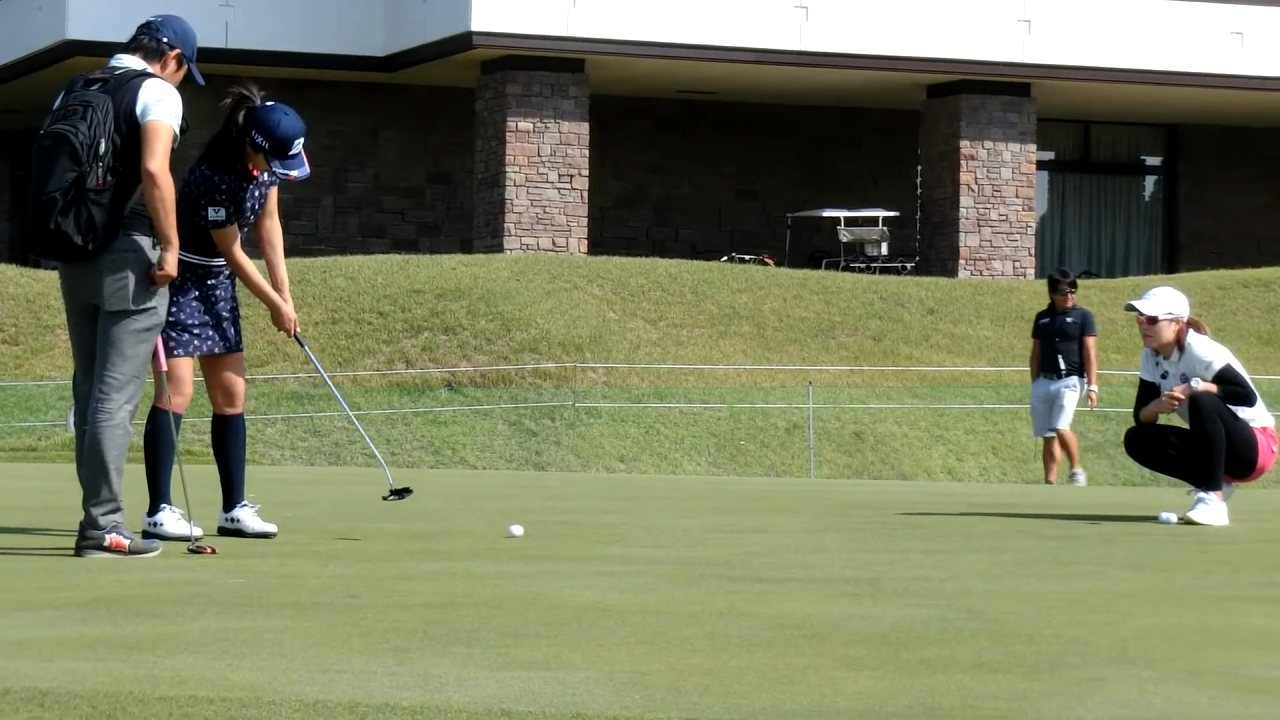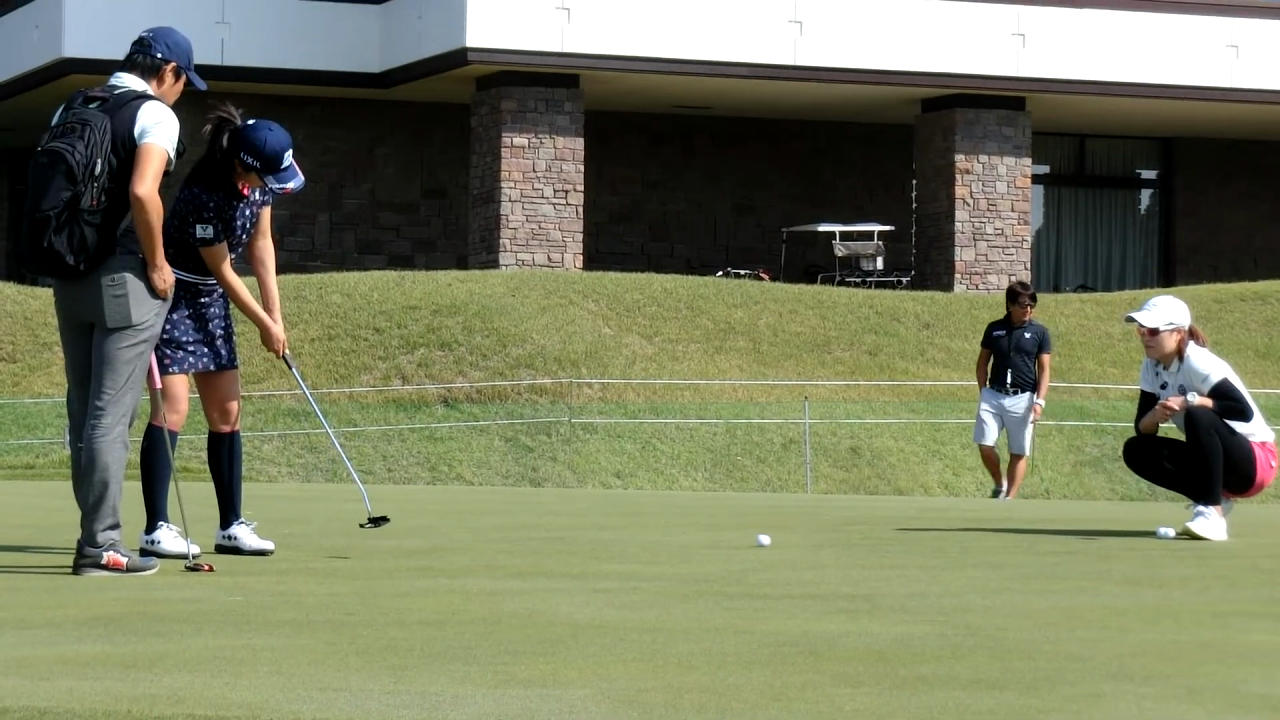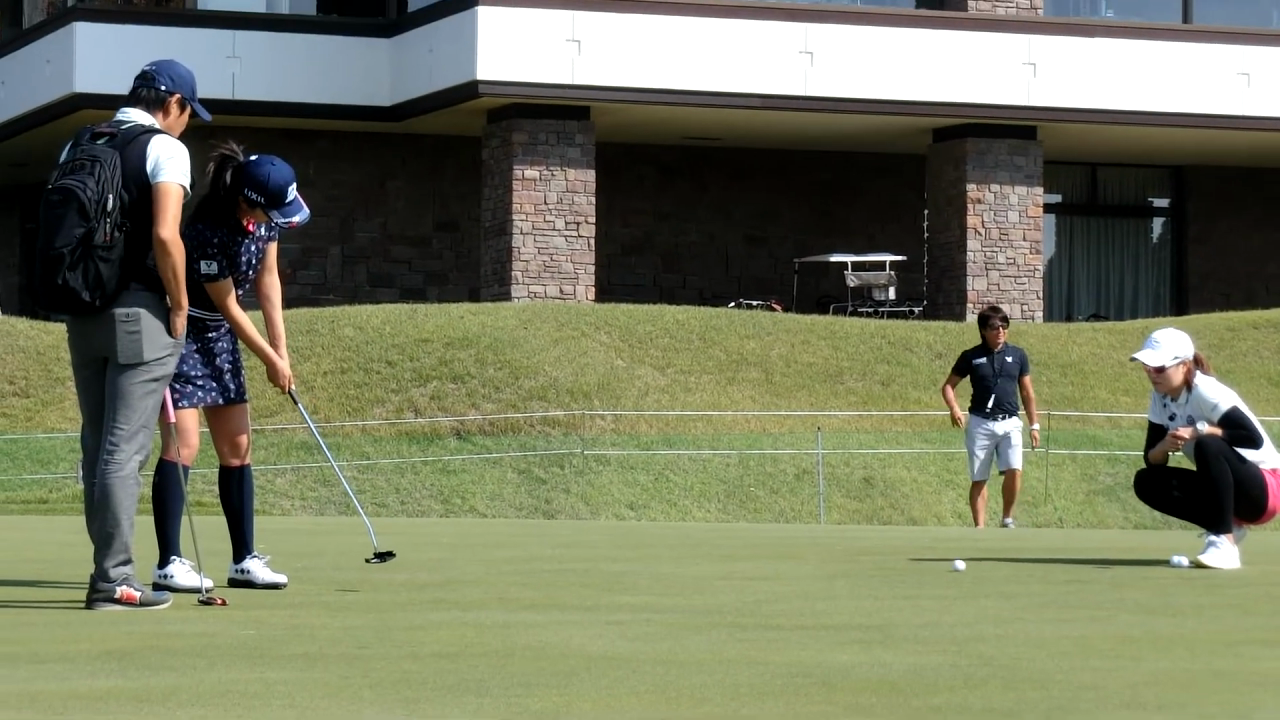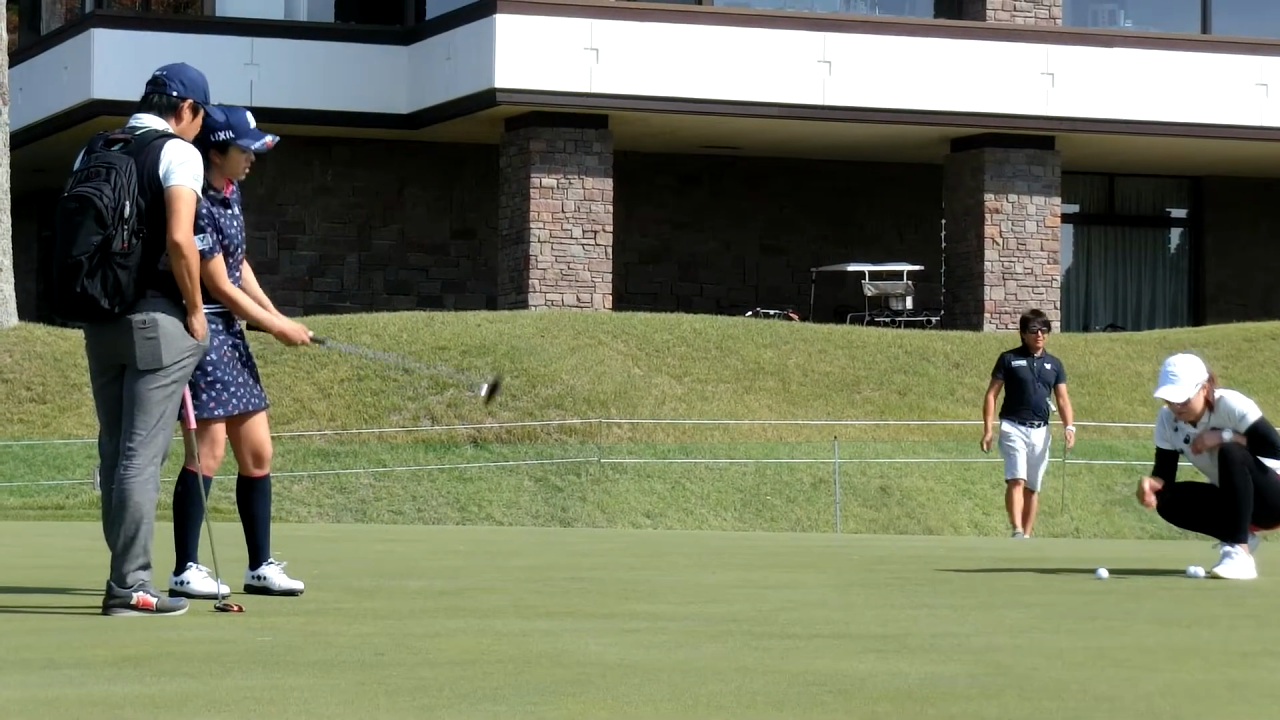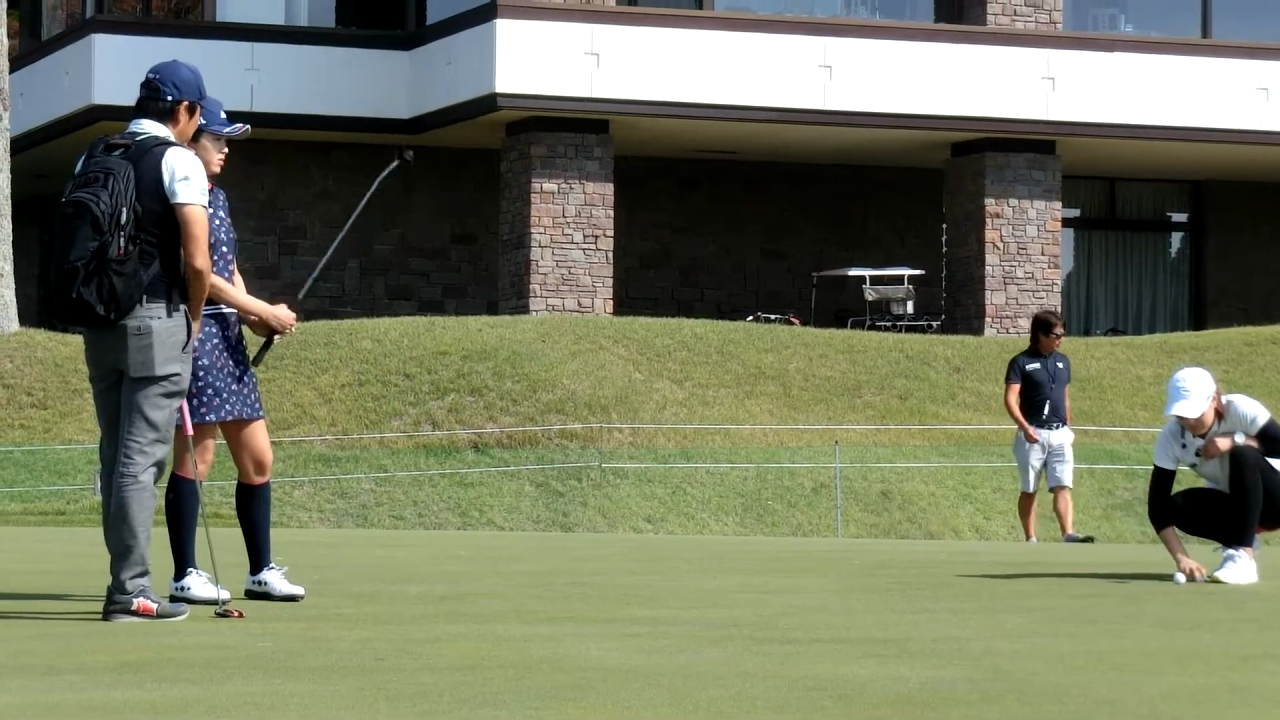
dt=0.7s
person 1, frame 1
right shoulder: (157, 91)
right elbow: (154, 169)
right wrist: (170, 248)
left hip: (75, 256)
right hip: (127, 255)
left knee: (90, 392)
right knee: (115, 396)
left ankle: (99, 515)
right ankle: (103, 527)
person 1, frame 2
left shoulder: (71, 108)
right shoulder: (154, 113)
right elbow: (142, 192)
right wrist: (157, 264)
left hip: (70, 275)
right hip: (122, 275)
left knee: (84, 410)
right knee: (110, 414)
left ankle: (96, 532)
right ankle: (100, 544)
person 1, frame 3
left shoulder: (79, 146)
right shoulder: (165, 147)
right elbow: (165, 235)
right wrist: (179, 307)
left hip: (83, 312)
right hip: (137, 311)
left knee: (98, 445)
right knee: (124, 448)
left ankle: (110, 568)
right ankle: (113, 579)
person 1, frame 4
left shoulder: (94, 152)
right shoulder: (178, 151)
right elbow: (179, 239)
right wrist: (195, 309)
left hip: (101, 318)
right hip: (155, 317)
left knee: (116, 451)
right knee: (141, 454)
left ankle: (126, 574)
right ankle: (129, 583)
person 1, frame 5
left shoulder: (93, 158)
right shoulder: (179, 161)
right elbow: (197, 261)
right wrist: (193, 318)
left hip: (100, 322)
right hip: (155, 321)
left knee: (116, 456)
right knee: (141, 458)
left ankle: (127, 581)
right ankle: (130, 591)
person 2, frame 1
left shoulder: (268, 162)
right shoulder: (214, 176)
left elbow: (269, 222)
right elbow: (234, 252)
left wrist: (285, 291)
right wrist: (274, 305)
left hip: (218, 281)
right hip: (181, 279)
left knee: (231, 395)
right knee: (177, 392)
left ankle: (235, 509)
right ankle: (159, 511)
person 2, frame 2
left shoulder: (259, 180)
right shoulder: (203, 193)
left elbow: (261, 243)
right elbow: (223, 270)
left wrist: (276, 313)
right wrist: (265, 325)
left hip: (212, 300)
right hip: (175, 297)
left knee: (227, 413)
right knee: (172, 409)
left ankle: (232, 526)
right ankle: (156, 529)
person 2, frame 3
left shoulder: (266, 215)
right shoulder: (209, 229)
left elbow: (268, 278)
right elbow: (229, 305)
left wrist: (281, 348)
right wrist: (271, 360)
left hip: (219, 334)
right hip: (182, 331)
left knee: (237, 446)
right knee: (183, 444)
left ankle: (244, 560)
right ankle: (169, 563)
person 2, frame 4
left shoulder: (231, 192)
right shoulder: (197, 205)
right elbow: (221, 287)
left wrist: (274, 313)
right wrist: (279, 328)
left hip: (231, 332)
right hip: (201, 333)
left knee: (258, 453)
right knee: (210, 451)
left ankle: (260, 567)
right ankle: (185, 570)
person 2, frame 5
left shoulder: (218, 198)
right elbow: (204, 279)
left wrist: (257, 315)
right wrist: (267, 312)
left hip: (229, 340)
right hip: (195, 337)
left knee: (258, 460)
right knee: (195, 457)
left ankle: (262, 572)
right ankle: (185, 576)
person 3, frame 1
left shoulder: (1200, 351)
right shoulder: (1150, 357)
left elbow: (1248, 396)
right elbow: (1140, 416)
left wrist: (1194, 386)
right wrist: (1157, 406)
right hip: (1215, 447)
left knee: (1202, 401)
right knee: (1137, 439)
left ankle: (1214, 500)
right ankle: (1215, 485)
person 3, frame 2
left shoulder: (1198, 362)
right shoulder: (1151, 367)
left elbow: (1244, 411)
right elbow: (1142, 429)
left wrist: (1190, 400)
right wrist: (1154, 415)
right hip: (1215, 460)
left knee: (1198, 416)
right knee: (1135, 450)
left ankle: (1212, 514)
right ankle: (1214, 499)
person 3, frame 3
left shoulder: (1205, 391)
right shoulder: (1160, 398)
left elbow: (1254, 438)
right elbow: (1151, 460)
left wrist: (1199, 429)
right wrist: (1163, 446)
right hip: (1226, 490)
left knee: (1208, 445)
right knee: (1146, 481)
left ankle: (1225, 543)
right ankle: (1227, 527)
person 3, frame 4
left shoulder: (1230, 403)
right shoulder: (1167, 419)
right elbow: (1165, 478)
left wrist: (1224, 436)
right wrist: (1149, 483)
right hip: (1233, 500)
left knee: (1231, 452)
right knee: (1168, 500)
left ankle: (1240, 554)
right ankle: (1241, 537)
person 3, frame 5
left shoulder: (1240, 409)
right shoulder: (1170, 437)
right elbow: (1158, 504)
left wrist: (1236, 439)
right wrist: (1181, 557)
right hip: (1233, 503)
left knee: (1243, 455)
right knee: (1179, 506)
left ankle: (1244, 557)
right ankle: (1241, 541)
person 4, frame 1
left shoulder: (1083, 316)
right shoulder: (1042, 317)
left elbow: (1090, 353)
left wrist: (1092, 387)
right wrist: (1034, 382)
left hip: (1069, 381)
right hip: (1043, 382)
left knee: (1061, 428)
right knee: (1048, 436)
left ankle: (1076, 469)
right ankle: (1050, 485)
person 4, frame 2
left shoulder: (1040, 332)
right shoulder: (994, 329)
left elbow: (1044, 369)
right elbow: (982, 363)
left wrist: (1039, 401)
right wrist: (983, 392)
left hip: (1022, 399)
right hip: (993, 396)
left knee: (1018, 453)
right knee: (985, 446)
left ankle: (1009, 500)
right ankle: (1000, 484)
person 4, frame 3
left shoulder: (1018, 355)
right shoulder: (970, 356)
left elbow: (1027, 392)
right elbow: (948, 386)
left wrist: (1034, 424)
right wrist: (954, 408)
left hip: (1009, 423)
right hip: (979, 425)
left knee: (1013, 471)
right knee: (979, 479)
left ankle: (1007, 519)
right ankle: (979, 528)
person 4, frame 4
left shoulder: (1055, 364)
right shoulder: (1008, 358)
left elbow: (1063, 399)
right elbow: (991, 394)
left wrist: (1069, 426)
right wrist: (988, 429)
left hip: (1041, 432)
right hip: (1013, 428)
left knee: (1032, 488)
right knee: (1017, 481)
left ankle: (1026, 537)
right ankle: (1016, 531)
person 4, frame 5
left shoulder: (1062, 361)
right shoulder: (1020, 362)
right elbow: (1010, 399)
left wrist: (1068, 430)
right wrist: (1025, 427)
left hip: (1060, 434)
right hip: (1034, 434)
left knee: (1063, 487)
right knee: (1029, 490)
left ankle: (1069, 536)
right ankle: (1031, 540)
